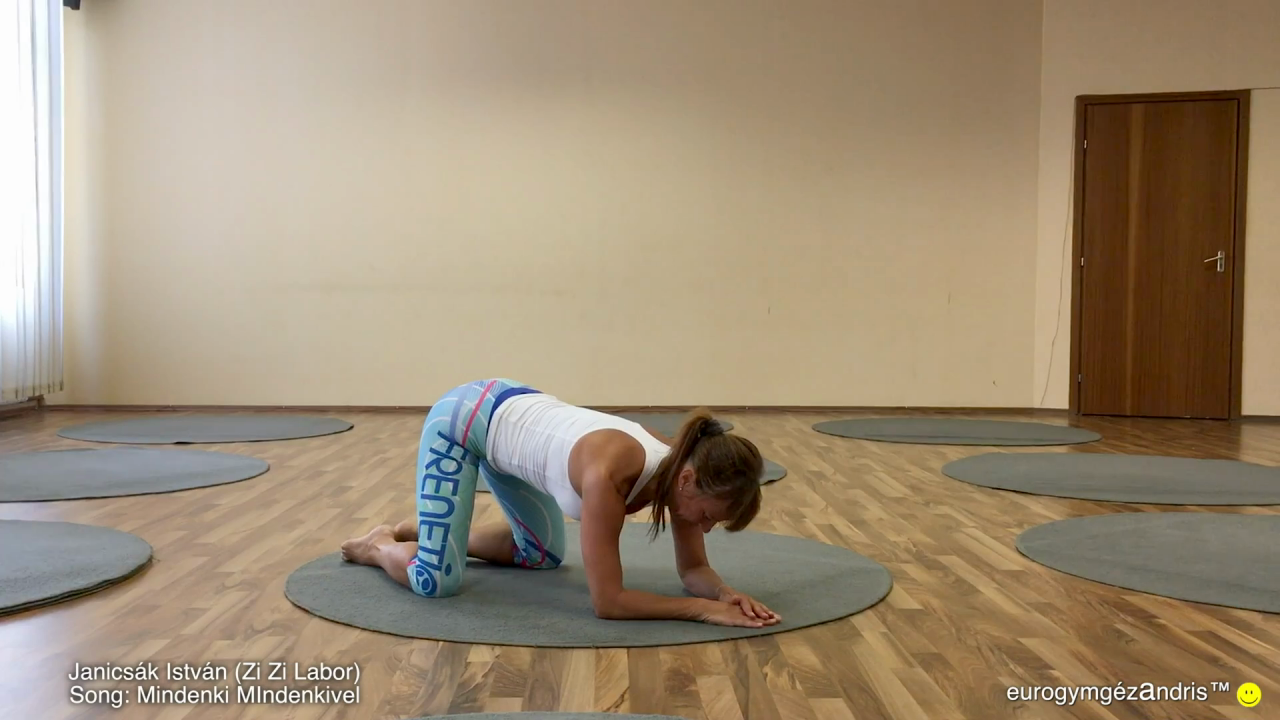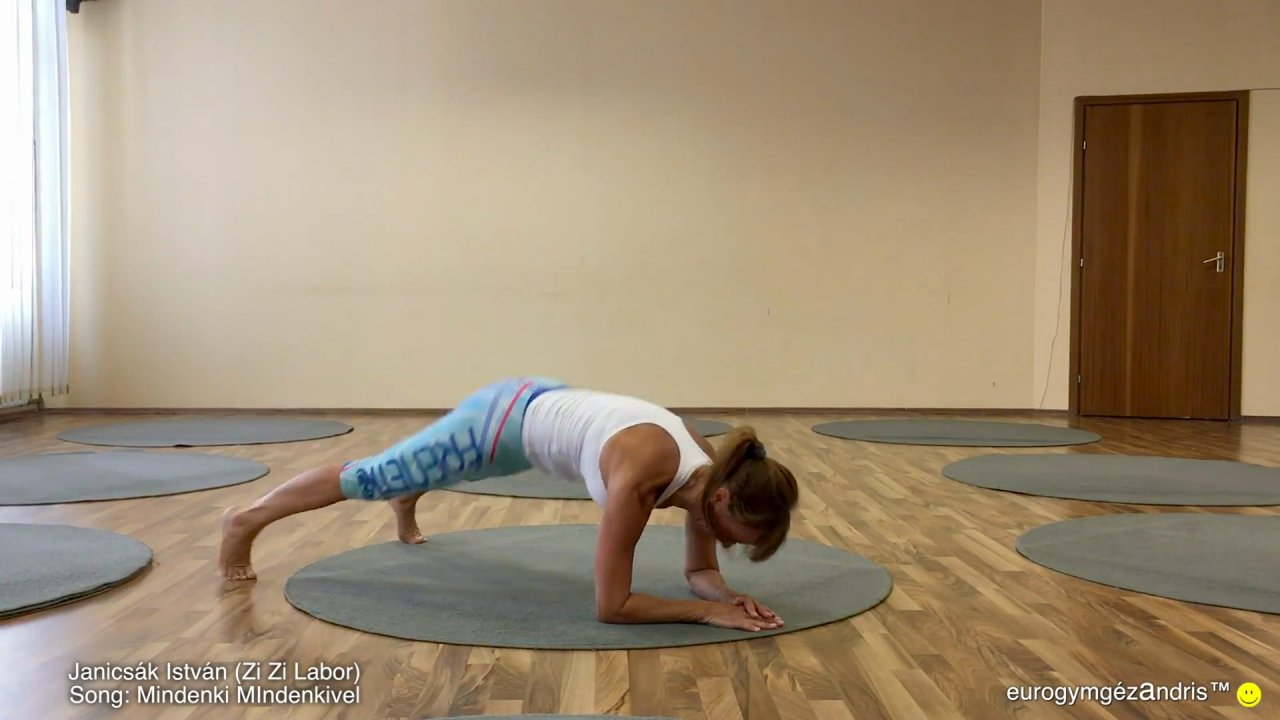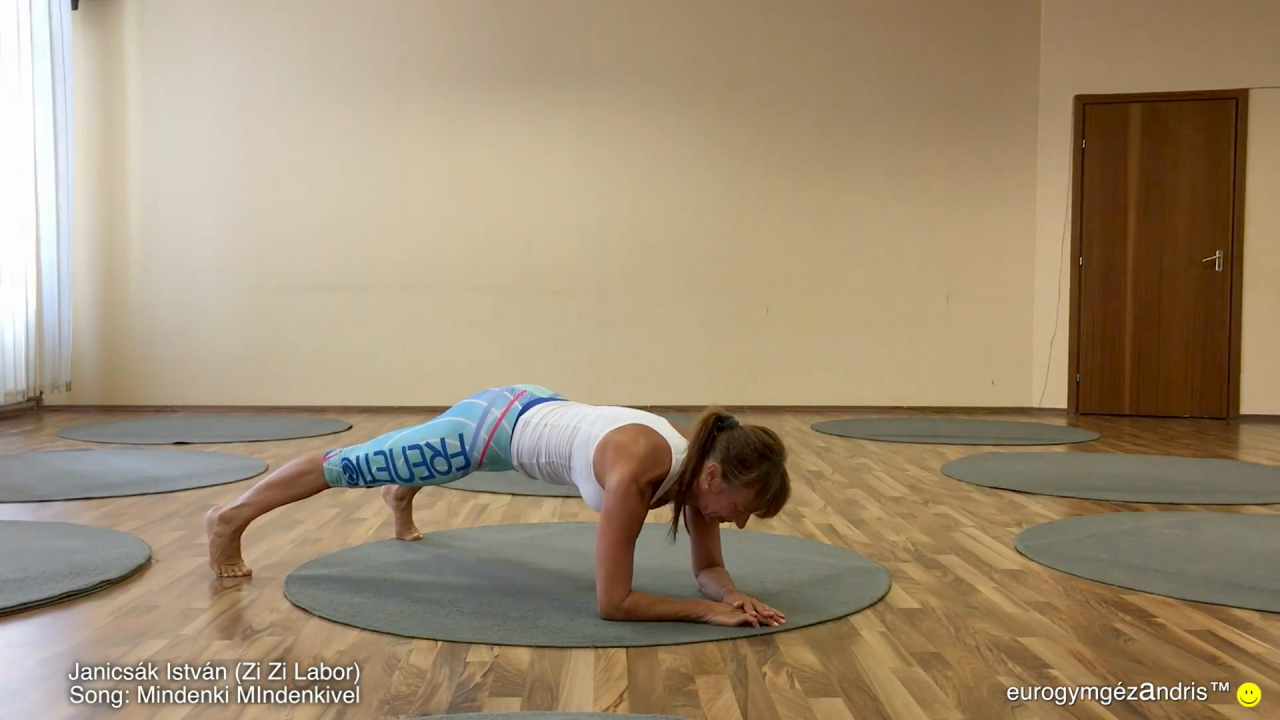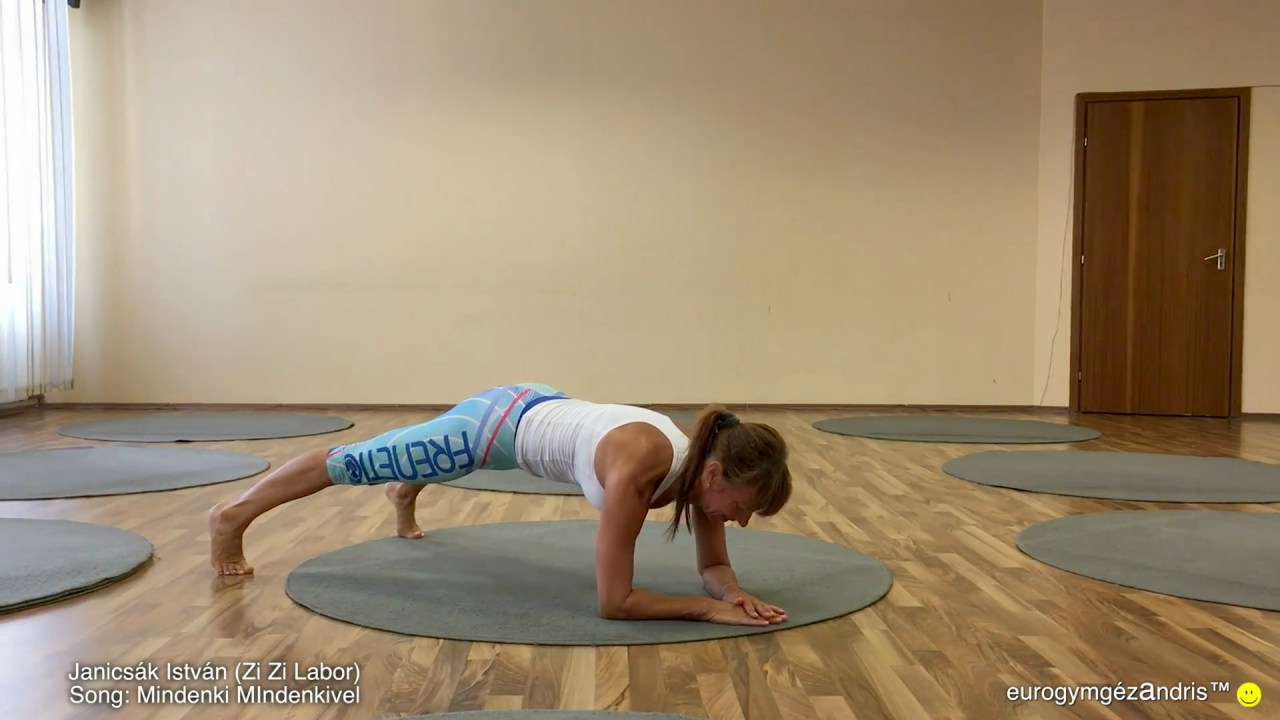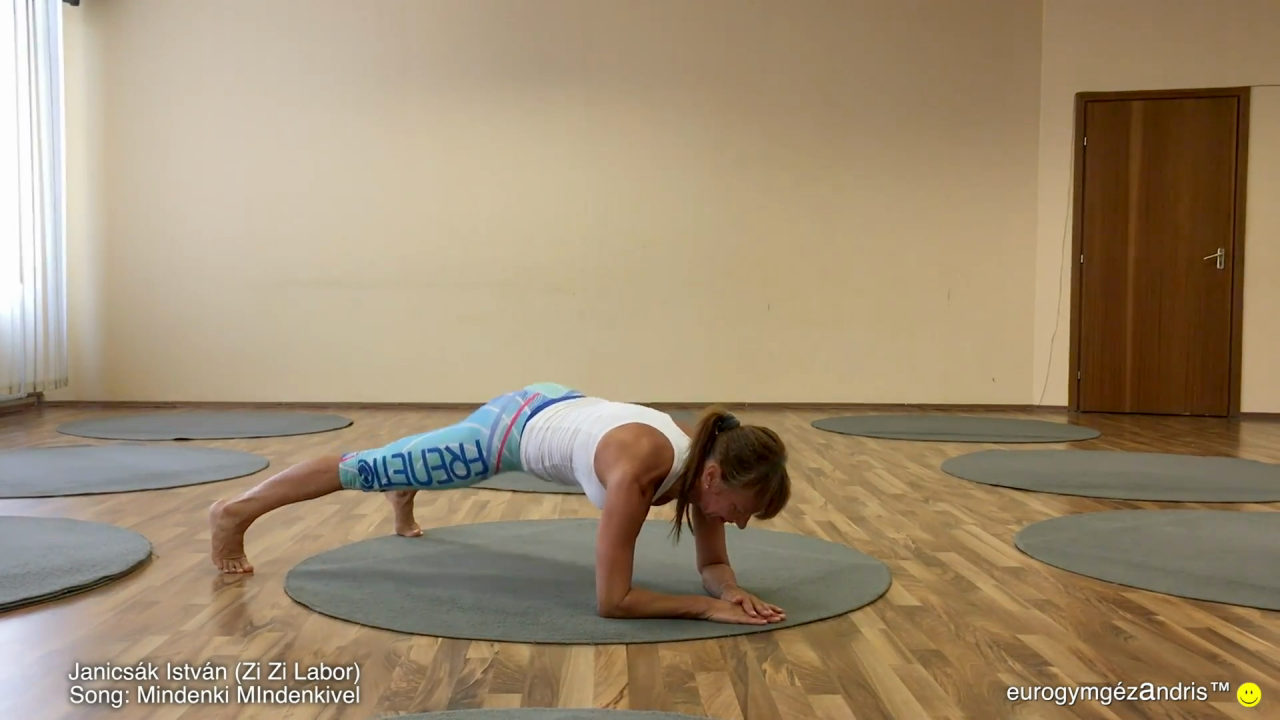
dt=1s
person 1, frame 1
left shoulder: (680, 466)
right shoulder: (608, 472)
left elbow: (693, 569)
right elbow: (608, 601)
left wrist: (725, 593)
right wrist: (706, 609)
left hip: (509, 415)
right hip: (463, 417)
left knee: (544, 555)
right knee: (436, 582)
left ankle: (425, 531)
right ankle: (376, 547)
person 1, frame 2
left shoulder: (709, 475)
right shoulder: (638, 474)
left elbow: (698, 572)
right elbow: (611, 606)
left wrist: (727, 596)
right wrist: (710, 611)
left hip: (541, 402)
right hip: (505, 416)
left knee: (442, 465)
right knee: (372, 475)
left ankle: (406, 501)
right ankle: (248, 520)
person 1, frame 3
left shoulder: (701, 463)
right shoulder: (636, 470)
left elbow: (708, 567)
right elbow: (613, 603)
left wrist: (731, 594)
right wrist: (708, 611)
left hip: (536, 412)
right hip: (498, 423)
right knee: (357, 465)
left ankle: (401, 498)
right ankle: (230, 519)
person 1, frame 4
left shoulder: (704, 459)
right shoulder: (637, 468)
left elbow: (713, 563)
right elbow: (614, 601)
left wrist: (734, 591)
right wrist: (711, 609)
left hip: (540, 409)
right hip: (501, 422)
right knee: (361, 460)
left ankle: (403, 495)
right ankle: (232, 515)
person 1, frame 5
left shoulder: (705, 459)
right shoulder: (639, 466)
left elbow: (712, 561)
right elbow: (612, 600)
left wrist: (732, 590)
right wrist: (709, 607)
left hip: (555, 410)
right hip: (515, 426)
right knee: (374, 467)
left ankle: (402, 500)
right ankle: (235, 511)
